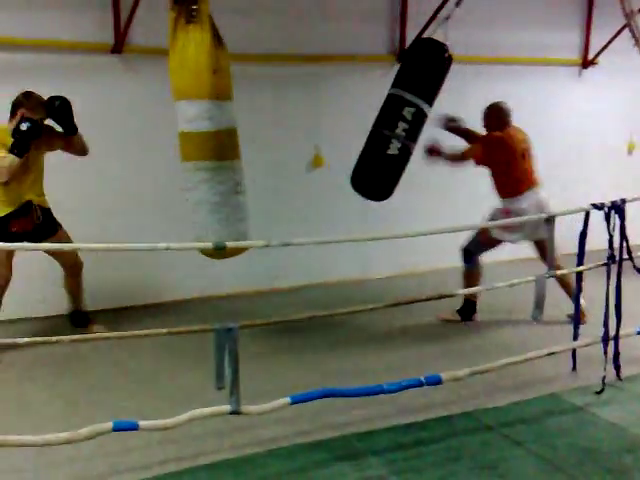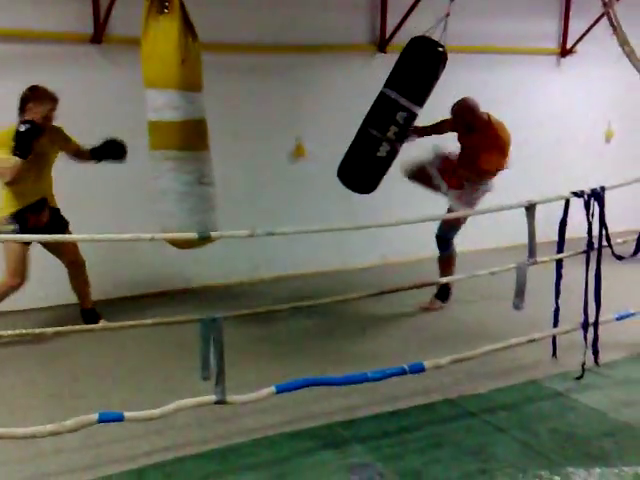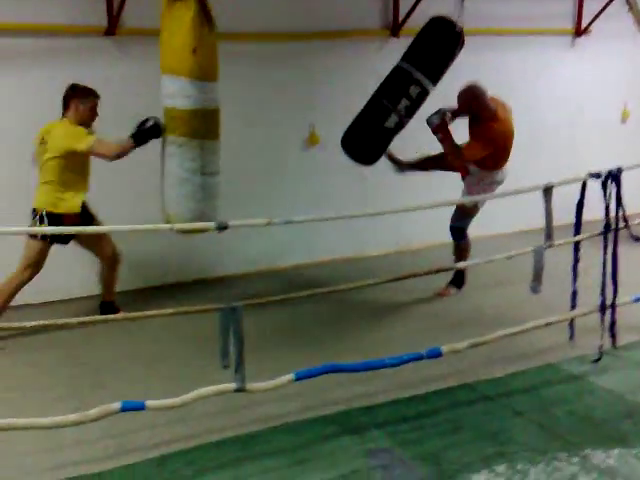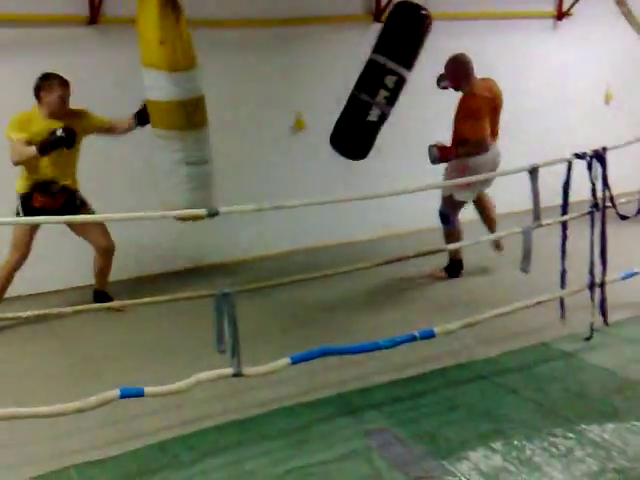
dt=0.2s
person 1, frame 1
left shoulder: (43, 133)
left elbow: (81, 150)
left wrist: (68, 125)
left hip: (38, 212)
left knee: (74, 264)
left ankle: (79, 315)
person 1, frame 2
left shoulder: (52, 133)
left elbow: (80, 154)
left wrist: (100, 152)
right wrist: (21, 150)
left hip: (45, 211)
left knee: (76, 264)
left ankle: (89, 313)
person 1, frame 3
left shoulder: (50, 131)
right shoulder: (73, 132)
left elbow: (39, 158)
right elbow: (110, 152)
right wrist: (138, 138)
left hip: (73, 210)
right hip: (51, 212)
left knee: (111, 257)
right knee: (27, 272)
left ankle: (107, 306)
person 1, frame 4
left shoulder: (77, 117)
right shoulder: (22, 121)
left elbow: (116, 127)
left wrist: (139, 117)
right wrist: (43, 147)
left hip: (66, 195)
right hip: (34, 196)
left knee: (105, 245)
left ankle: (101, 295)
person 2, frame 1
left shoulder: (496, 140)
right shoulder: (516, 134)
left elbow: (461, 157)
right elbow: (481, 141)
left wrist: (438, 153)
right wrist: (459, 129)
left hip: (517, 208)
right hip: (536, 201)
left knee: (470, 252)
right knee: (550, 258)
left ankle: (468, 310)
right ankle: (579, 306)
person 2, frame 2
left shoulder: (498, 138)
right shoulder: (469, 119)
left elbow: (478, 175)
right elbow: (443, 125)
left wrist: (450, 166)
right wrist: (415, 131)
left hip: (471, 187)
right hip: (457, 165)
left knee: (444, 237)
right knee: (417, 173)
left ankle: (443, 295)
person 2, frame 3
left shoulder: (496, 130)
right shoulder: (493, 103)
left elbow: (458, 155)
right elbow: (463, 110)
left wrist: (442, 130)
right wrist: (451, 114)
left hip: (486, 176)
right hip: (477, 162)
left knee: (458, 226)
right knee: (437, 161)
left ankle: (458, 279)
right ankle: (405, 165)
person 2, frame 4
left shoulder: (470, 102)
right shoulder: (490, 84)
left elbow: (478, 144)
left wrist: (449, 152)
right wrist: (452, 84)
left hip: (472, 162)
right hip: (491, 153)
left knee: (448, 213)
right knee: (479, 196)
left ankle: (455, 265)
right ankle: (496, 238)
